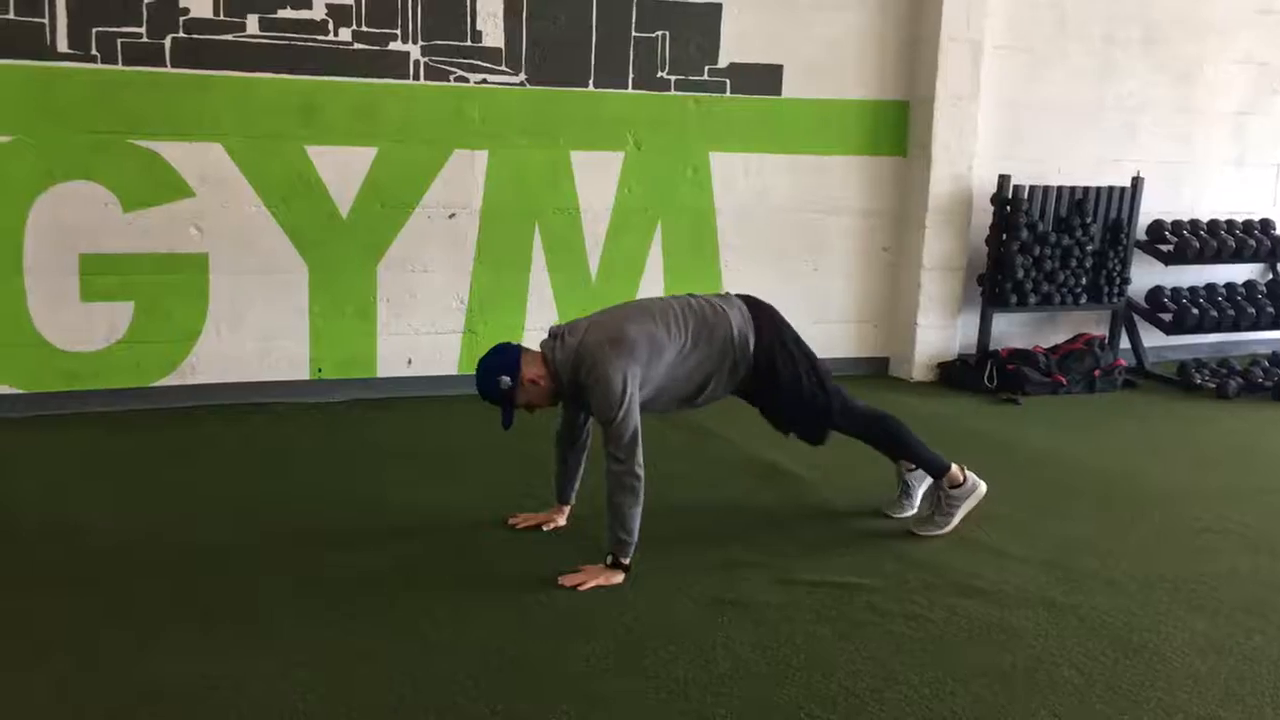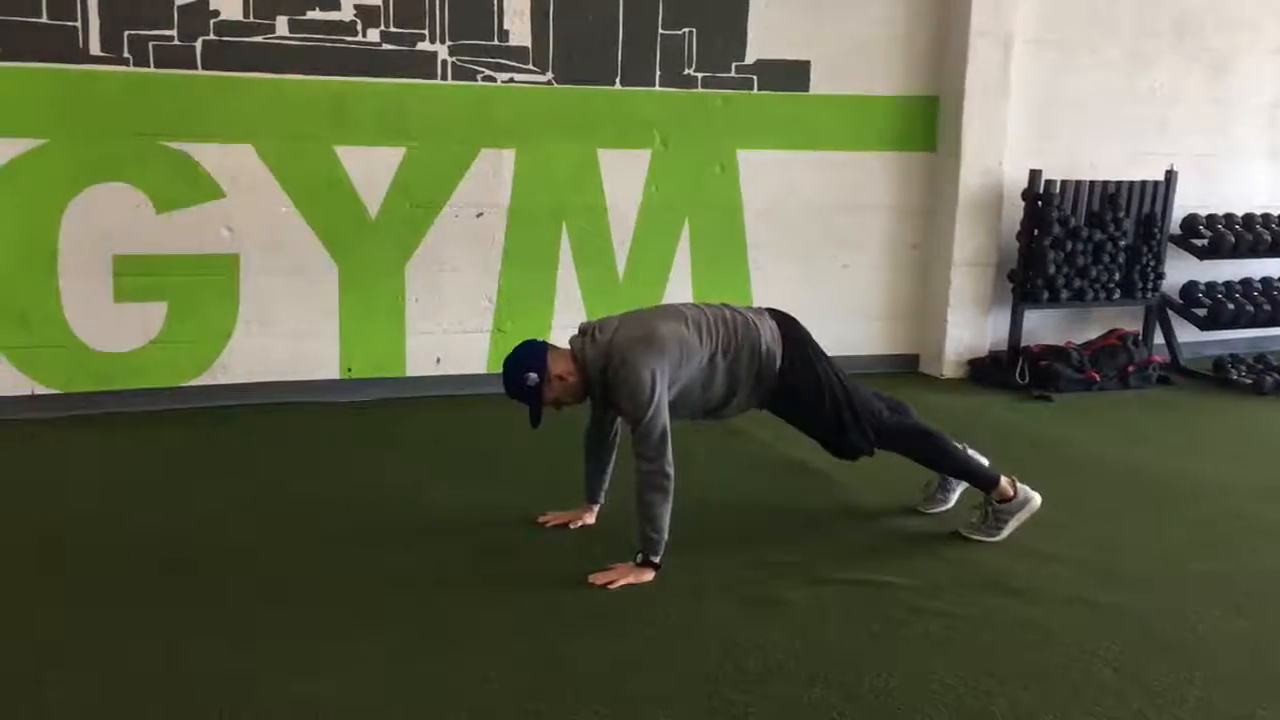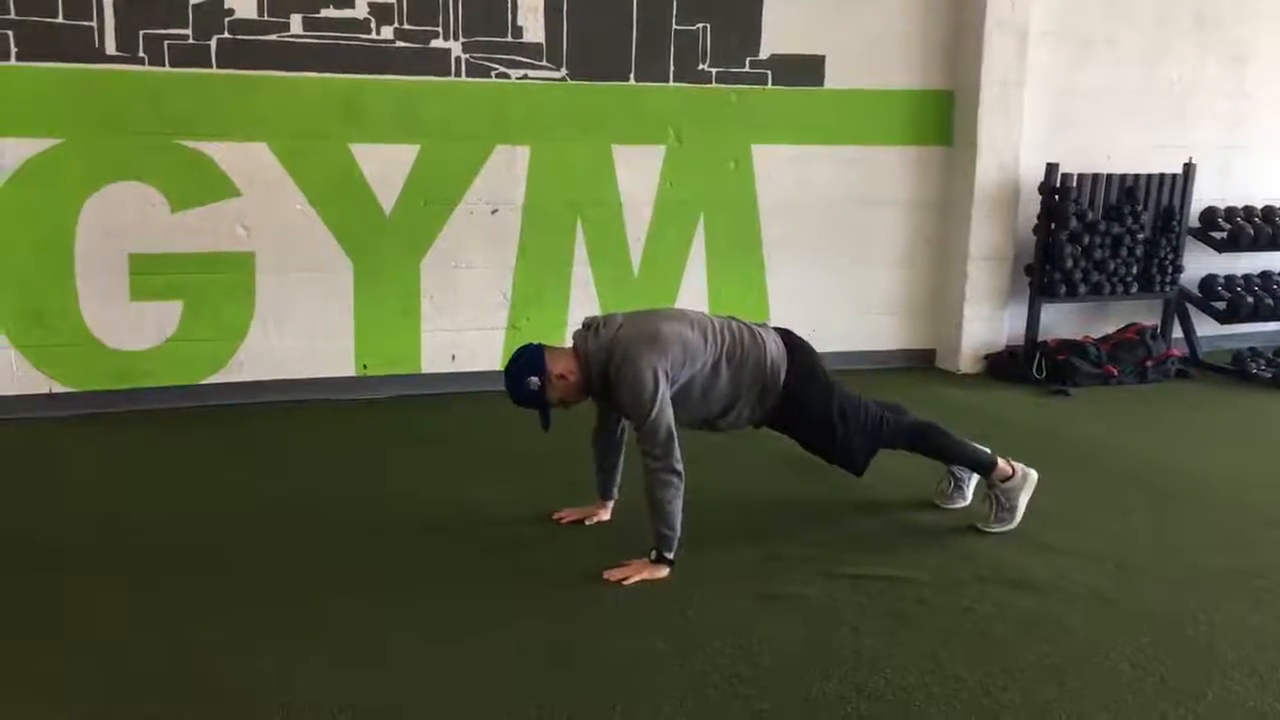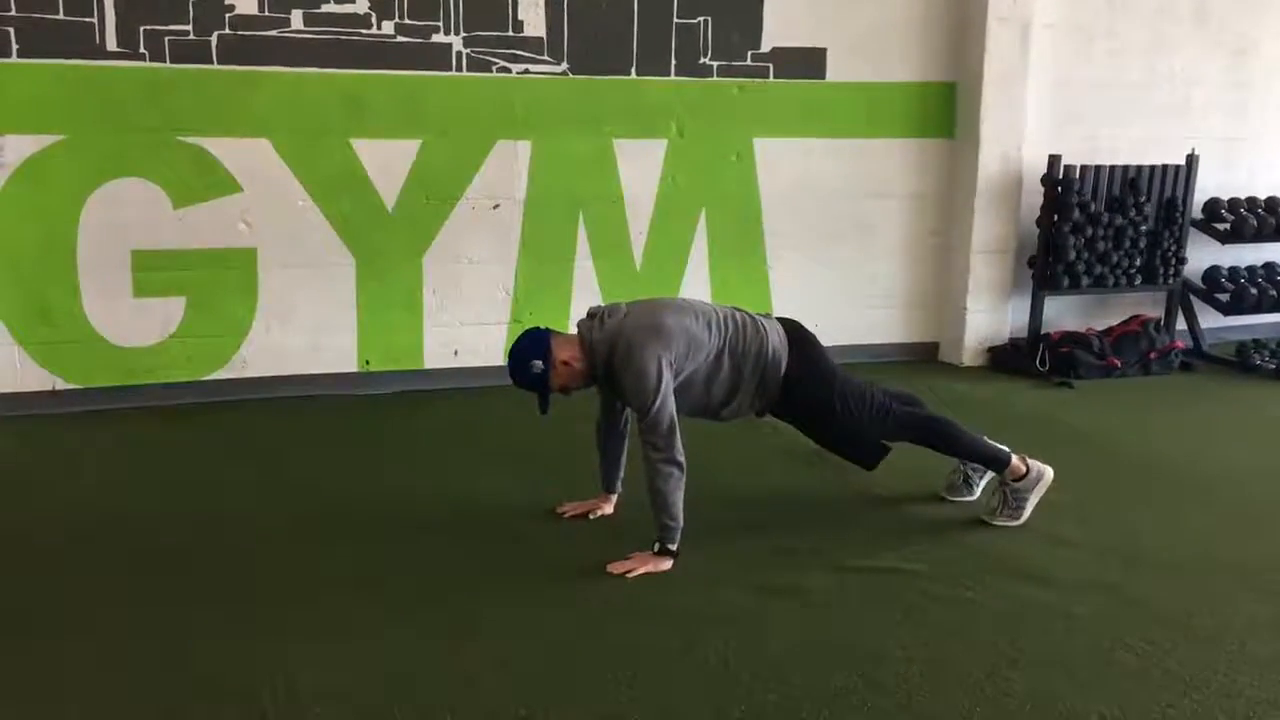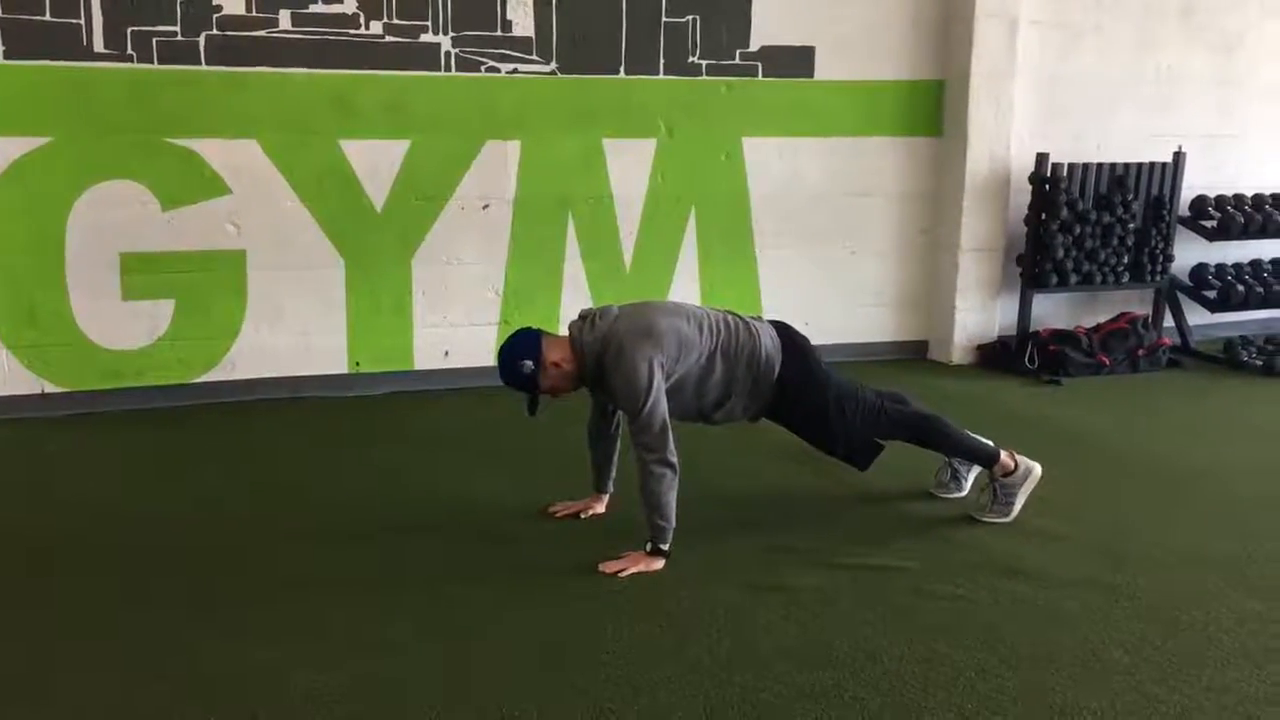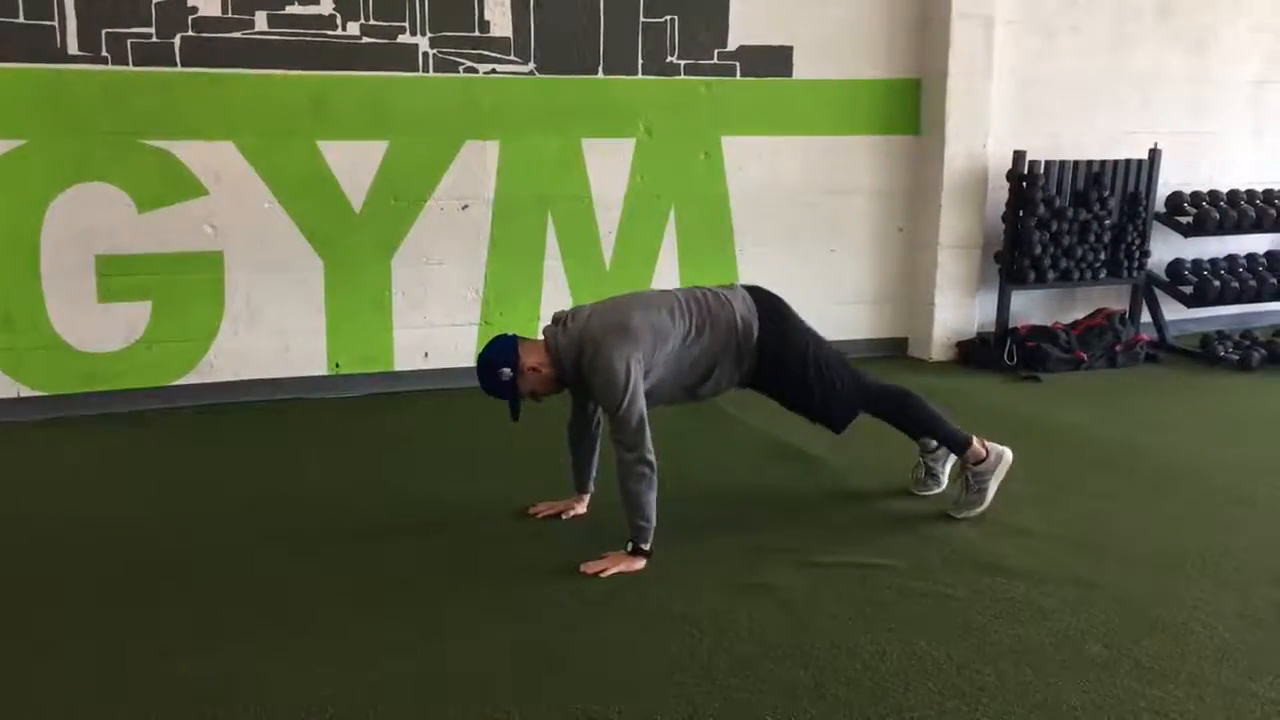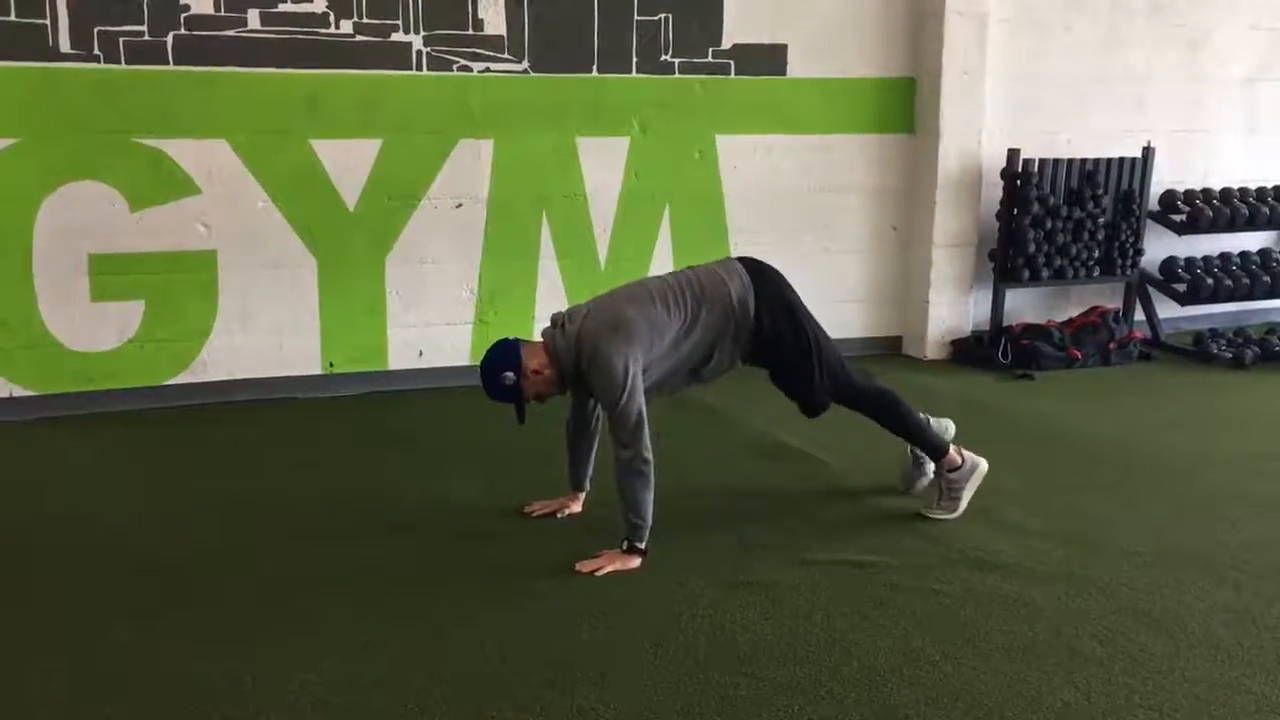
dt=0.4s
person 1, frame 1
left shoulder: (602, 369)
right shoulder: (566, 355)
left elbow: (626, 464)
right elbow: (574, 431)
left wrist: (618, 563)
right wrist: (561, 507)
left hip: (751, 338)
right hip: (732, 331)
left knee: (839, 413)
right knee: (823, 415)
left ankle: (954, 481)
right ankle: (911, 470)
person 1, frame 2
left shoulder: (631, 367)
right shoulder: (595, 351)
left elbow: (655, 464)
right elbow: (602, 430)
left wrist: (648, 562)
right wrist: (590, 506)
left hip: (776, 356)
right hip: (759, 350)
left knee: (874, 425)
right knee: (864, 414)
left ankle: (1006, 493)
right ankle: (956, 460)
person 1, frame 3
left shoulder: (632, 365)
right shoulder: (596, 351)
left elbow: (663, 460)
right elbow: (609, 428)
left wrist: (662, 557)
right wrist: (605, 501)
left hip: (781, 376)
right hip: (763, 370)
left knee: (879, 429)
right knee: (870, 420)
left ankle: (1005, 474)
right ankle: (962, 462)
person 1, frame 4
left shoulder: (636, 354)
right shoulder: (602, 338)
left elbow: (664, 451)
right elbow: (613, 419)
left wrist: (665, 549)
right wrist: (608, 495)
left hip: (784, 366)
right hip: (768, 359)
left knee: (886, 419)
right knee: (879, 409)
left ankle: (1019, 471)
right ankle: (976, 456)
person 1, frame 5
left shoulder: (626, 356)
right shoulder: (594, 342)
left elbow: (657, 452)
right elbow: (605, 419)
left wrist: (657, 549)
right wrist: (600, 495)
left hip: (777, 370)
right hip: (761, 360)
left knee: (879, 418)
right knee: (872, 409)
left ankle: (1008, 467)
right ankle: (961, 452)
person 1, frame 6
left shoulder: (604, 355)
right shoulder: (570, 343)
left elbow: (635, 450)
right elbow: (584, 418)
left wrist: (638, 549)
right wrist: (580, 495)
left hip: (757, 332)
right hip: (740, 325)
left knee: (859, 393)
right knee: (845, 393)
left ankle: (980, 454)
right ankle: (933, 447)
person 1, frame 7
left shoulder: (604, 354)
right shoulder: (570, 341)
left elbow: (633, 449)
right elbow: (584, 417)
left wrist: (634, 548)
right wrist: (576, 494)
left hip: (755, 303)
right hip: (737, 293)
left knee: (843, 385)
right knee: (832, 381)
left ankle: (954, 462)
right ankle: (930, 427)
